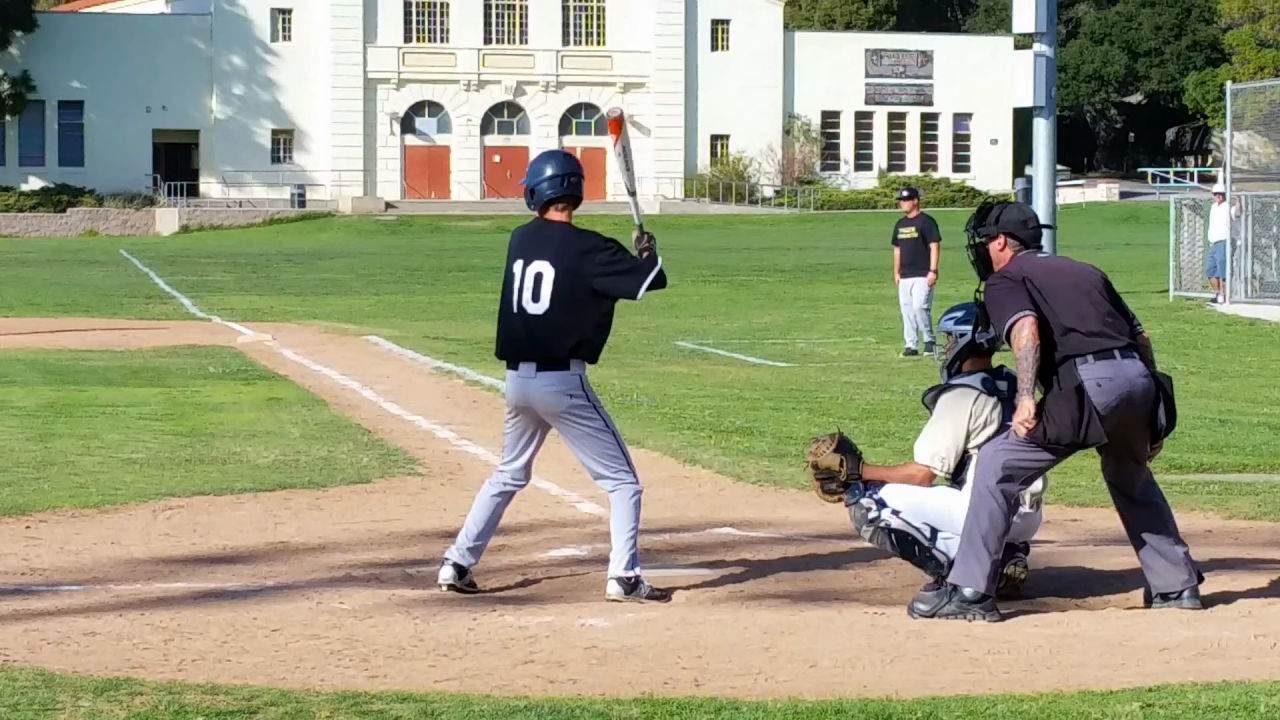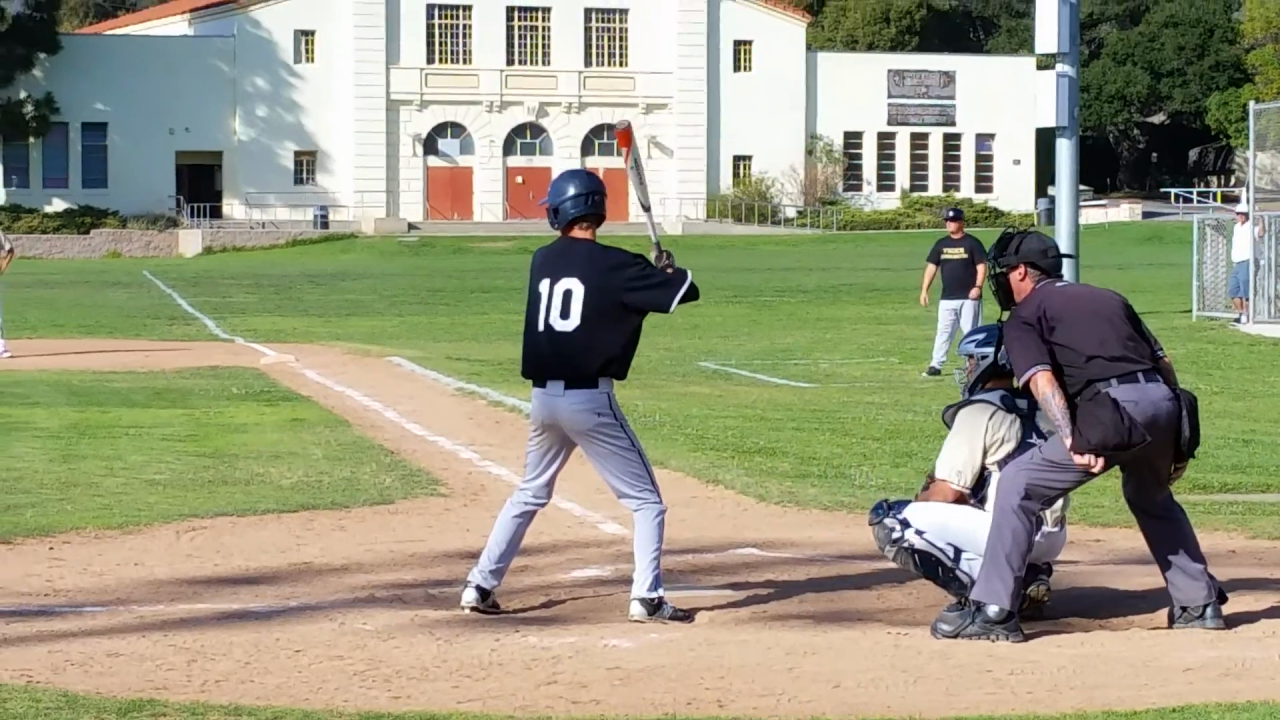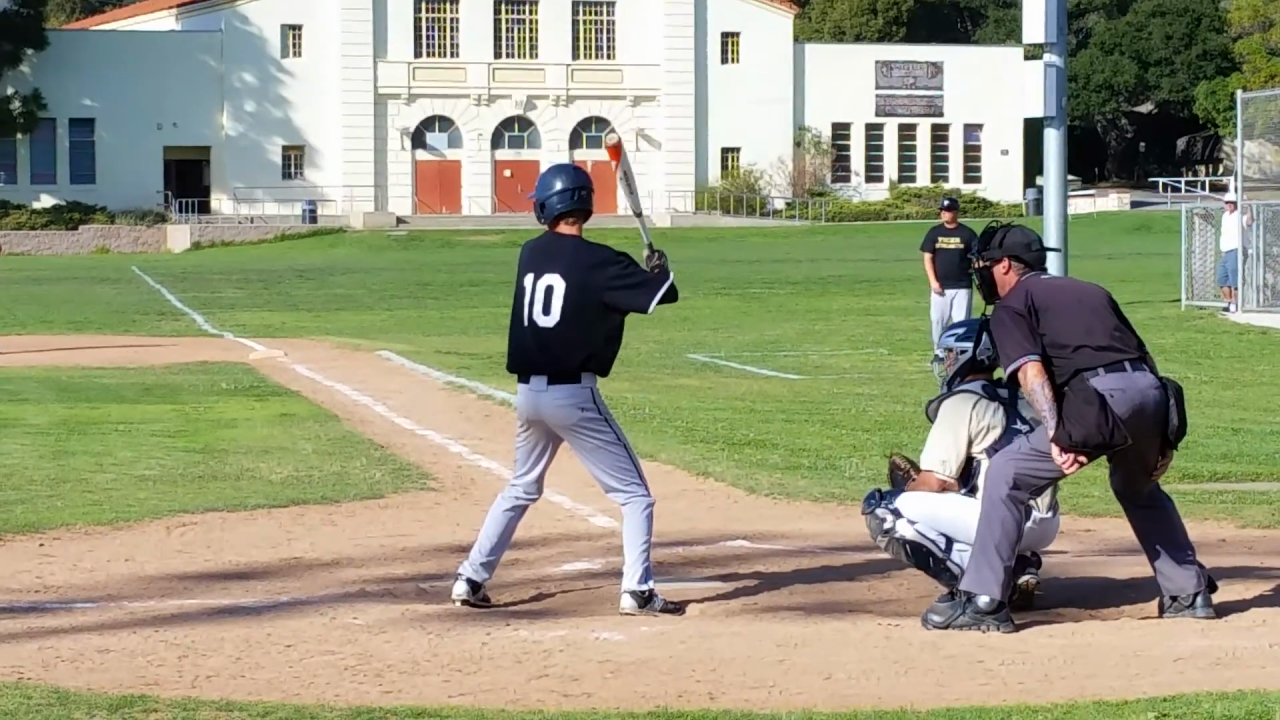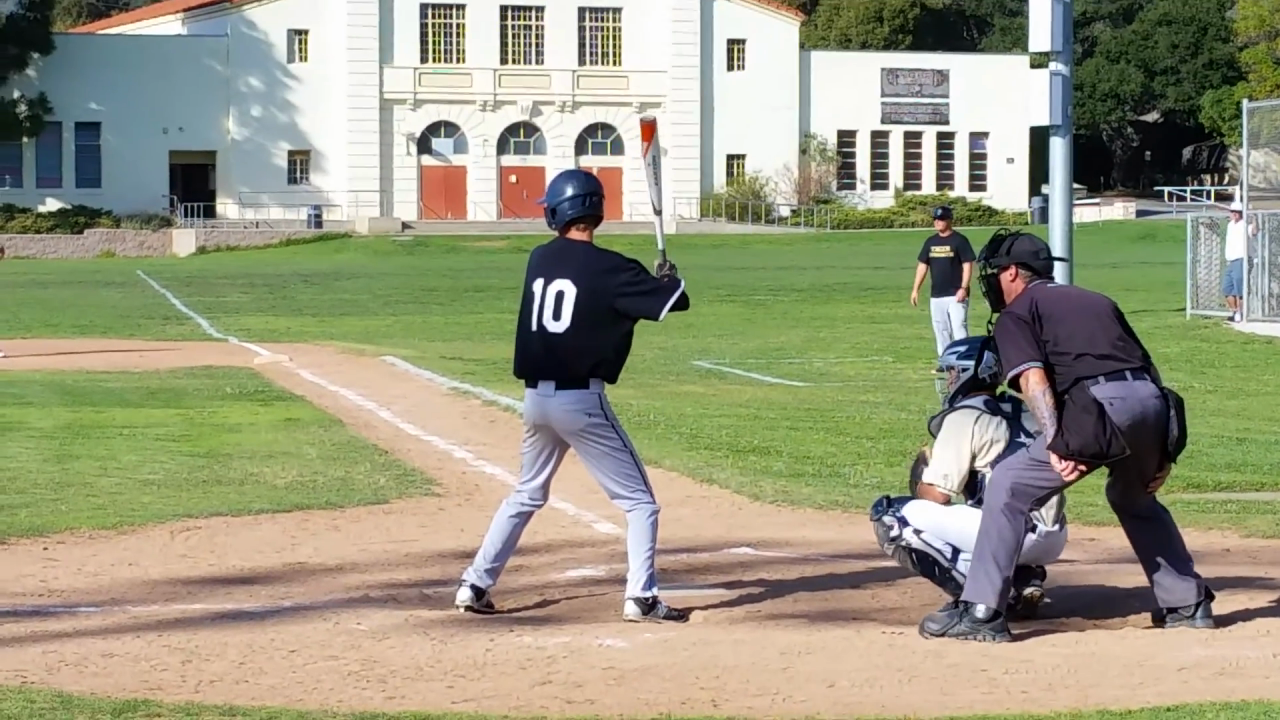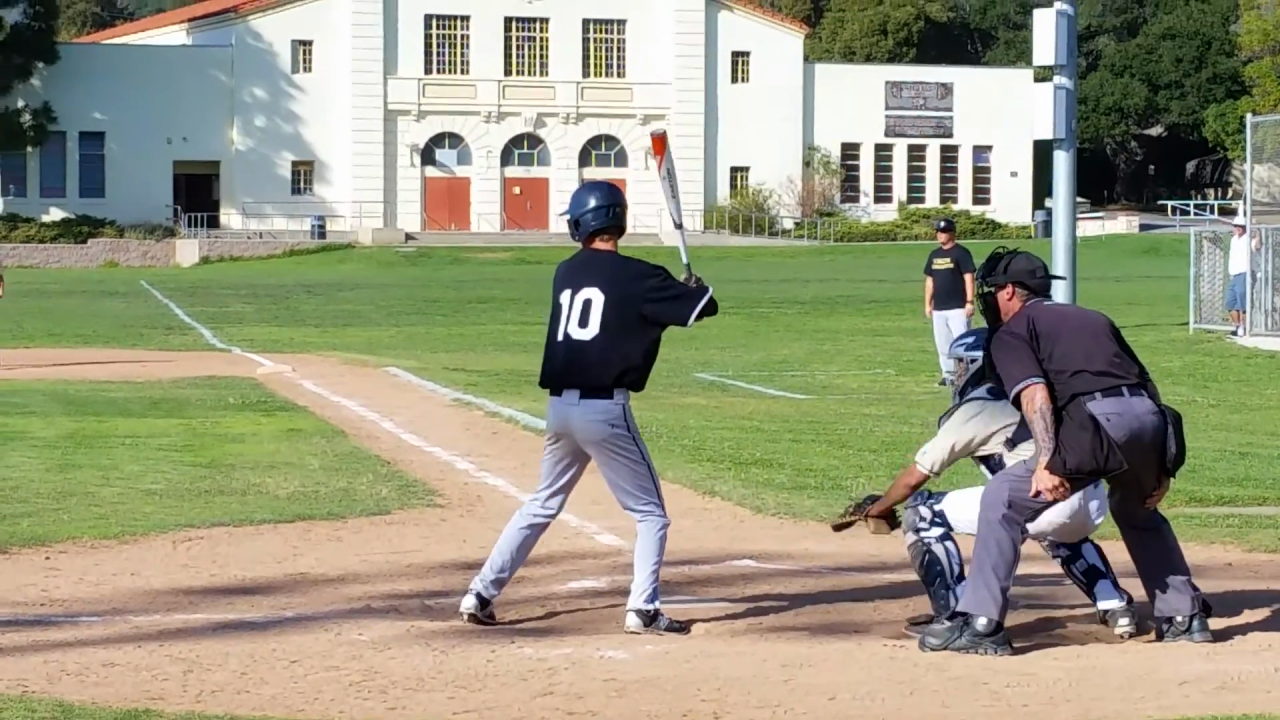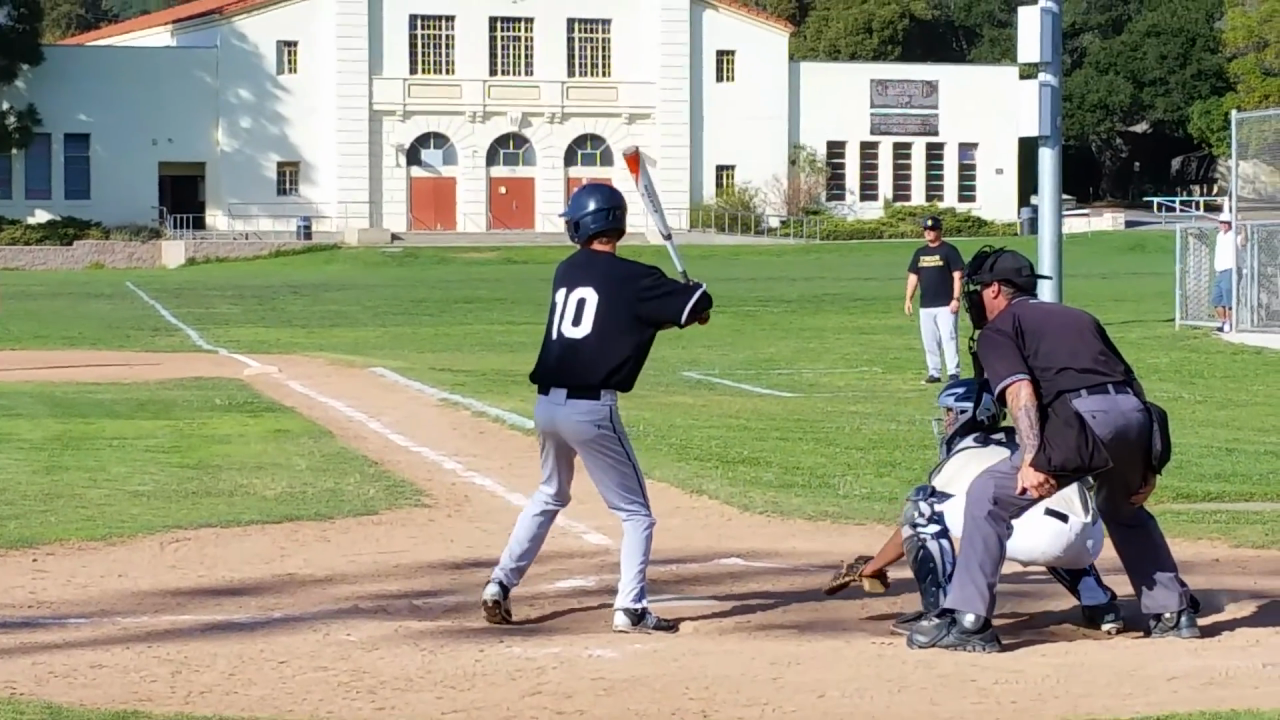
dt=0.5s
person 1, frame 1
left shoulder: (519, 239)
right shoulder: (586, 247)
right elbow: (653, 281)
left wrist: (626, 256)
right wrist: (646, 252)
left hip: (518, 379)
right hip: (562, 381)
left knee: (508, 475)
right knee: (622, 481)
left ankle: (456, 563)
right ankle: (624, 578)
person 1, frame 2
left shoulder: (542, 259)
right shoulder: (615, 263)
right elbow: (686, 291)
left wrist: (647, 272)
right wrist: (666, 269)
left hip: (544, 397)
right hip: (590, 399)
left knee: (529, 494)
right knee: (646, 501)
left ankle: (479, 585)
right ankle: (647, 598)
person 1, frame 3
left shoulder: (530, 253)
right shoulder: (598, 260)
right elbow: (664, 294)
left wrist: (635, 273)
right wrist: (656, 269)
left hip: (529, 392)
right hip: (573, 394)
left knee: (520, 489)
right knee: (634, 494)
left ankle: (470, 579)
right ankle: (637, 591)
person 1, frame 4
left shoulder: (538, 259)
right shoulder: (609, 267)
right elbow: (676, 301)
left wrist: (646, 281)
right wrist: (666, 278)
left hip: (537, 397)
right hip: (581, 399)
left knee: (526, 495)
right knee: (640, 502)
left ankle: (474, 585)
right ankle: (642, 598)
person 1, frame 5
left shoulder: (565, 271)
right shoulder: (637, 275)
right elbow: (704, 306)
left wrist: (671, 293)
right wrist: (689, 288)
left hip: (560, 406)
right hip: (604, 409)
left knee: (541, 505)
right knee: (650, 514)
left ankle: (480, 594)
right ankle: (643, 610)
person 1, frame 6
left shoulder: (565, 270)
right shoulder: (632, 277)
right elbow: (698, 303)
left wrist: (675, 312)
right wrist: (688, 309)
left hip: (548, 403)
right hip: (591, 409)
left knee: (550, 498)
right knee: (635, 512)
left ankle: (498, 585)
right ankle: (630, 608)
person 2, frame 1
left shoulder: (1005, 280)
right shoulder: (1086, 271)
left elbow: (1026, 328)
right elbow: (1141, 338)
left wrist: (1025, 397)
right wrist: (1152, 413)
left hip: (1089, 384)
right hip: (1137, 378)
left knee: (997, 465)
right knee: (1132, 479)
left ankle: (970, 591)
right ankle: (1177, 585)
person 2, frame 2
left shoulder: (1025, 315)
right shoulder: (1109, 297)
left elbow: (1043, 381)
right elbow: (1163, 363)
left wrist: (1071, 442)
right wrist: (1175, 439)
left hip: (1115, 409)
right hip: (1163, 403)
left knee: (1018, 484)
right knee: (1152, 499)
left ankle: (992, 611)
right ankle: (1199, 605)
person 2, frame 3
left shoulder: (1010, 306)
right shoulder: (1092, 290)
left elbow: (1031, 372)
left wrist: (1055, 436)
right wrist: (1161, 436)
left hip: (1100, 398)
right hip: (1151, 392)
left knee: (1006, 474)
right knee: (1139, 488)
left ankle: (983, 601)
right ankle: (1189, 593)
person 2, frame 4
left shoulder: (1016, 313)
right shoulder: (1099, 300)
left elbow: (1033, 379)
left wrist: (1056, 445)
right wrist: (1159, 451)
left hip: (1102, 407)
right hip: (1152, 403)
left knee: (1008, 486)
right knee: (1135, 500)
left ankle: (981, 611)
right ankle: (1187, 604)
person 2, frame 5
left shoulder: (1012, 331)
right shoulder: (1094, 317)
left elbow: (1035, 394)
left wrist: (1047, 462)
right wrist: (1158, 465)
left hip: (1098, 422)
right hip: (1149, 419)
left knee: (1003, 499)
right knee: (1138, 511)
left ankle: (981, 624)
right ankle: (1185, 616)
person 2, frame 6
left shoulder: (997, 328)
right shoulder: (1079, 316)
left elbow: (1020, 391)
left wrist: (1032, 459)
right wrist: (1143, 464)
left hip: (1083, 420)
right hip: (1135, 417)
left knee: (988, 496)
right knee: (1124, 509)
left ankle: (968, 622)
right ankle: (1173, 613)
person 3, frame 1
left shoulder: (962, 394)
right shoulder: (1014, 387)
left elbow: (921, 474)
left wrist: (859, 470)
right hip: (1028, 517)
left knee: (865, 500)
right ankle: (1003, 556)
person 3, frame 2
left shoulder: (979, 410)
right shoulder: (1038, 408)
left elbow: (946, 493)
left wrist: (922, 497)
right wrist: (968, 495)
right hip: (1051, 538)
left knee: (888, 519)
right ankle: (1028, 576)
person 3, frame 3
left shoulder: (961, 400)
right shoulder: (1018, 399)
left elbow: (933, 482)
left wrist: (908, 488)
right hip: (1044, 524)
left knee: (881, 509)
right ankle: (1019, 568)
person 3, frame 4
left shoulder: (963, 416)
right shoulder: (1024, 412)
left elbow: (936, 496)
left wrist: (920, 486)
right hip: (1052, 538)
left knee: (888, 516)
right ankle: (1026, 579)
person 3, frame 5
left shoulder: (974, 408)
left elbow: (916, 475)
left wrist: (881, 506)
right hip: (1090, 501)
left knee: (922, 512)
left ankle: (955, 615)
right ankle: (1116, 607)
person 3, frame 6
left shoulder: (965, 457)
right shoulder: (1020, 442)
left elbow: (917, 517)
left wrist: (869, 567)
left hip: (1049, 534)
right hip: (1089, 538)
left knee: (924, 504)
right ankle: (1100, 606)
